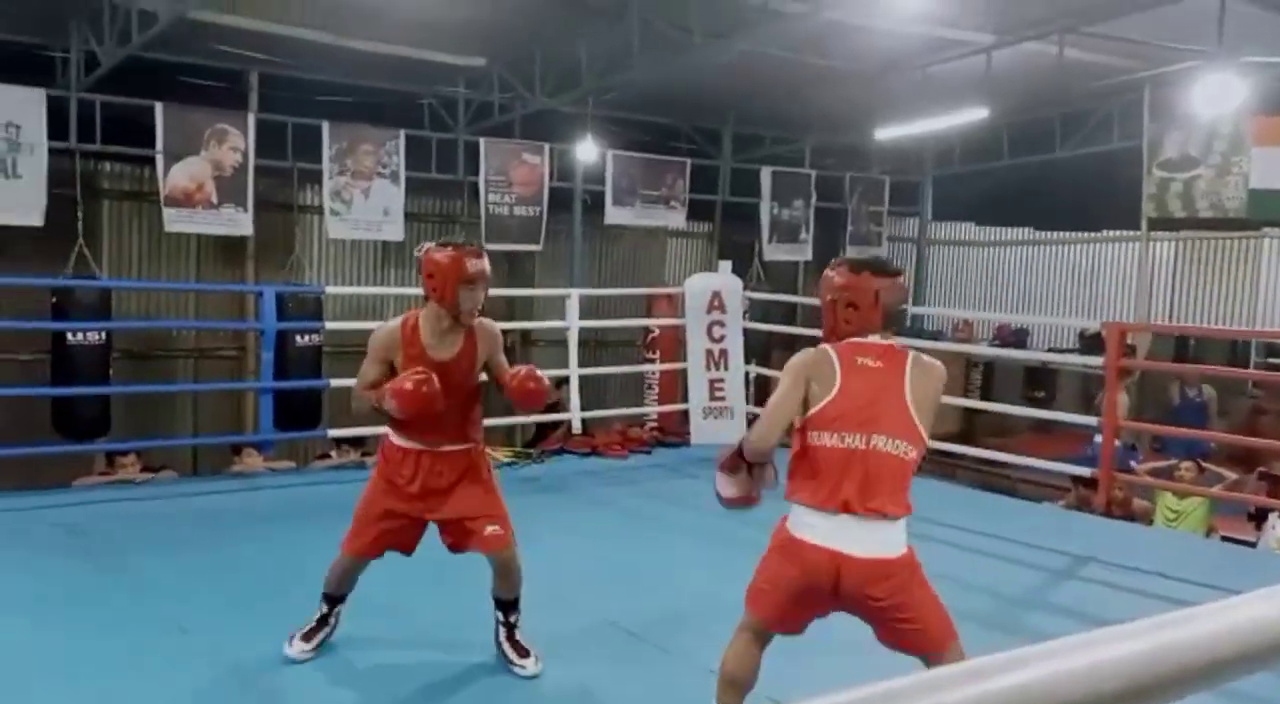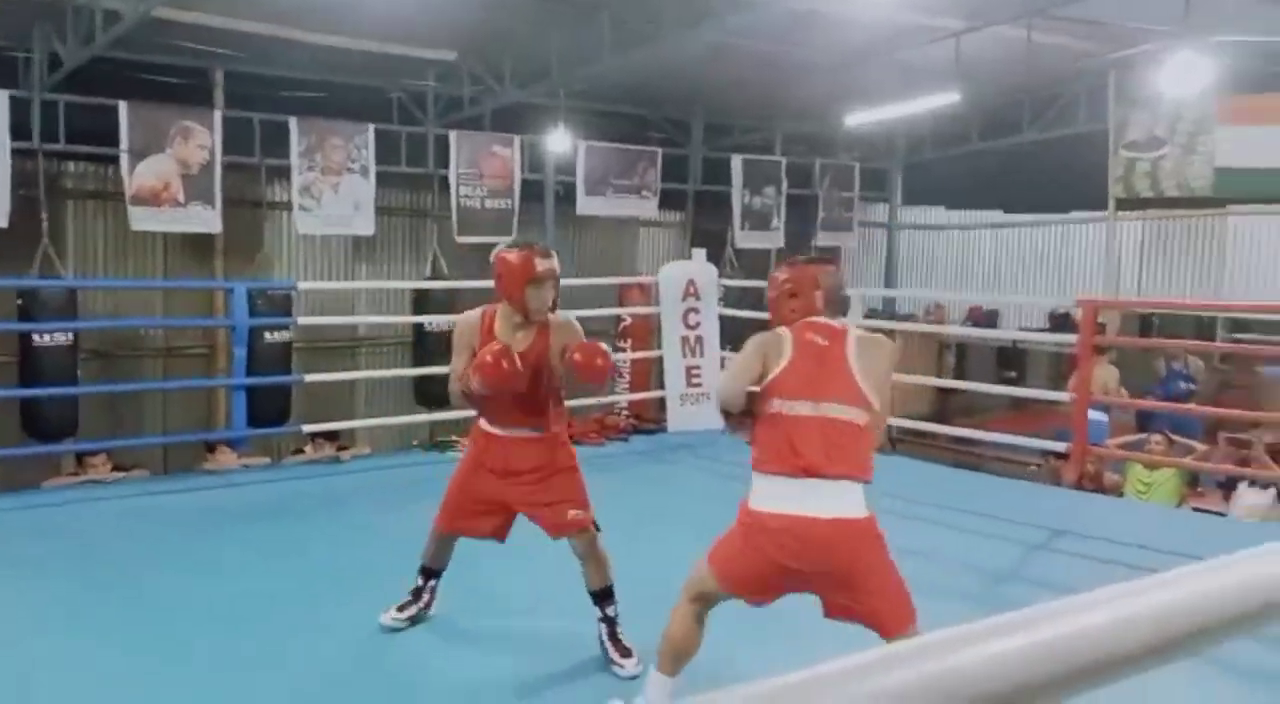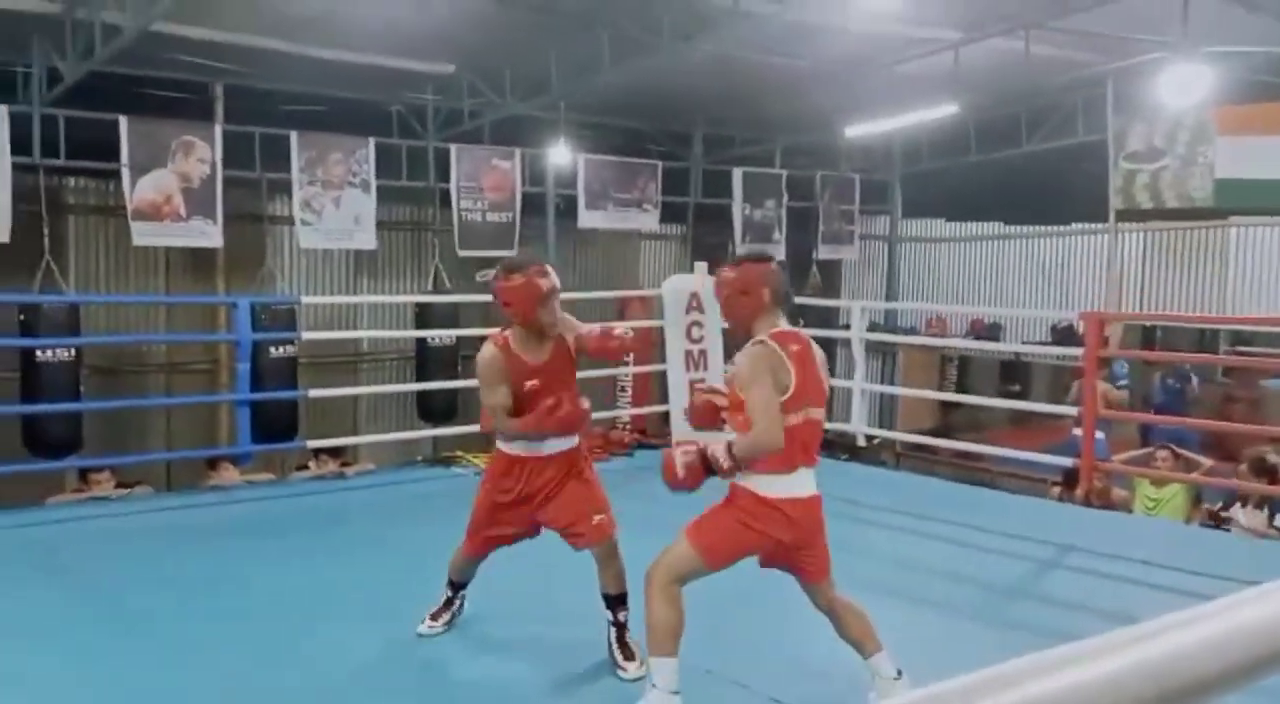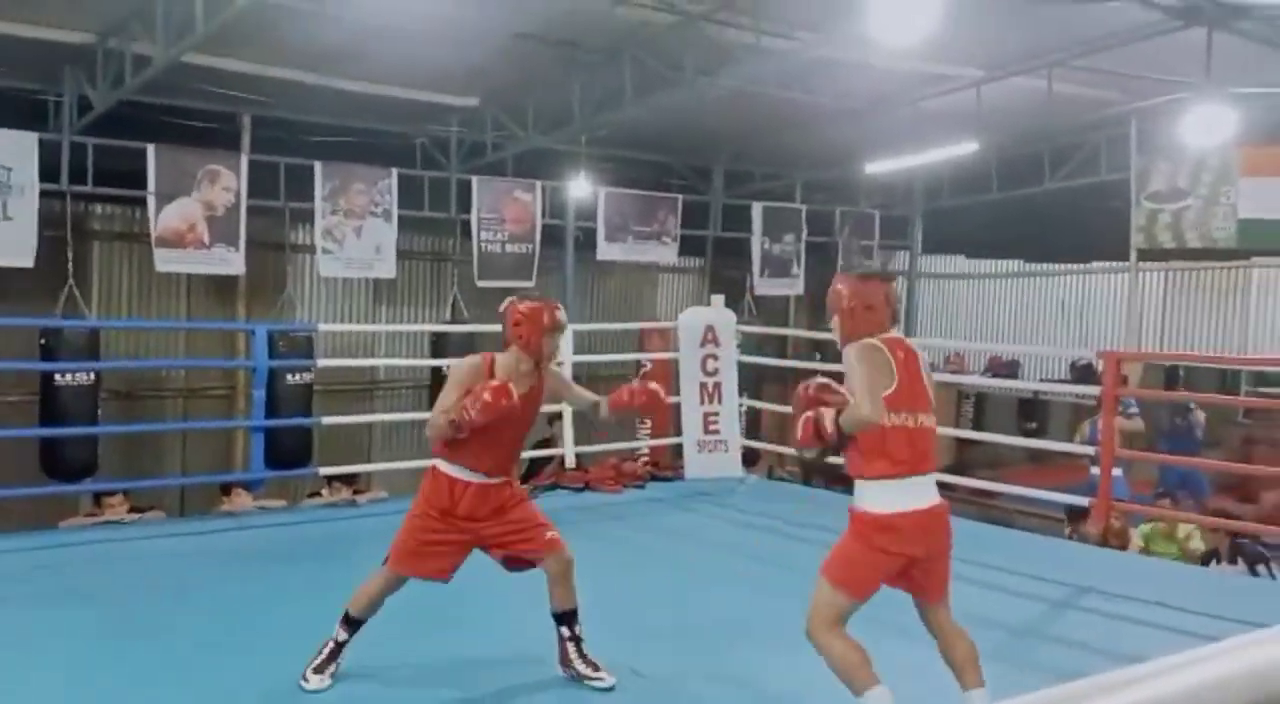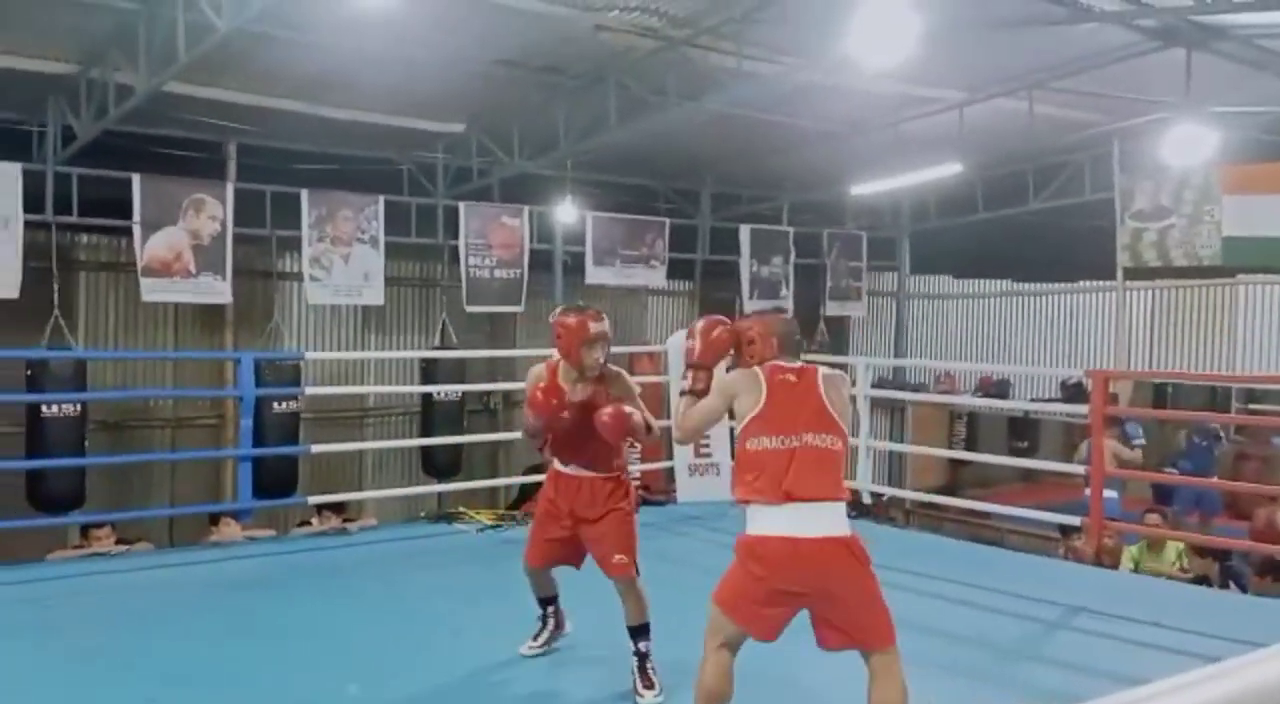
dt=0.7s
person 1, frame 1
left shoulder: (812, 363)
right shoulder: (928, 375)
left elbow: (761, 443)
left wrist: (744, 460)
left hip: (808, 544)
right hip: (885, 557)
left knee: (751, 635)
right knee: (947, 657)
person 1, frame 2
left shoulder: (769, 342)
right shoulder: (878, 351)
left elbow: (727, 397)
right elbow: (872, 436)
left wrist: (750, 406)
left hip: (770, 520)
right hip: (847, 524)
left knee: (694, 599)
right knee: (904, 637)
person 1, frame 3
left shoulder: (754, 359)
right shoulder: (811, 351)
left elbow: (767, 438)
left wrist: (714, 457)
right wrist: (728, 407)
left hip: (757, 504)
right hip: (802, 503)
left knee: (662, 576)
right knee: (825, 597)
person 1, frame 4
left shoulder: (862, 353)
right shoulder: (913, 358)
left elbow: (869, 417)
left wrist: (828, 422)
right wrist: (840, 398)
left hip: (882, 519)
right hip: (929, 512)
left knee: (822, 623)
right knee: (938, 616)
person 1, frame 5
left shoulder: (741, 381)
right shoulder: (836, 383)
left elbow: (683, 432)
left wrist: (697, 372)
left hip: (768, 546)
right hip: (834, 544)
left knee: (719, 644)
right knee: (883, 655)
person 2, frame 1
left shoulder: (487, 335)
right shoulder: (393, 336)
left elbow: (504, 379)
right elbow: (363, 395)
left wrist: (524, 388)
right wrist: (388, 401)
left hip: (464, 463)
right hip: (404, 462)
left knee: (503, 553)
right knee: (356, 552)
left ankle: (507, 632)
right ankle: (325, 619)
person 2, frame 2
left shoulder: (563, 327)
right shoulder: (471, 326)
left elbow: (591, 382)
right elbow: (456, 397)
left wrist: (595, 372)
right wrist: (475, 384)
left hip: (546, 451)
right hip: (490, 447)
left knee: (585, 538)
right knee: (444, 527)
left ankle: (610, 627)
right ankle: (424, 593)
person 2, frame 3
left shoulder: (565, 329)
right shoulder: (494, 356)
left elbow: (599, 341)
right elbow: (499, 425)
left wrist: (610, 341)
right wrist: (541, 423)
left hip: (567, 460)
right hip: (515, 466)
left knee: (605, 543)
right knee: (476, 544)
left ankle: (620, 632)
right ankle: (452, 600)
person 2, frame 4
left shoulder: (548, 377)
right shoulder: (470, 370)
left elbow: (592, 407)
right elbow: (433, 434)
left wrist: (624, 402)
right wrist: (462, 418)
left hip: (501, 492)
right hip: (446, 490)
left knee: (559, 561)
right knee: (393, 575)
left ankle: (571, 652)
right ankle: (337, 646)
person 2, frame 5
left shoulder: (615, 380)
right shoulder: (541, 376)
left elbow: (649, 429)
right elbow: (533, 438)
left wrist: (637, 423)
right wrist: (535, 423)
left hip: (607, 489)
right hip: (561, 483)
left knee: (625, 577)
right knee: (536, 562)
left ankle: (643, 660)
right ankle: (553, 622)
